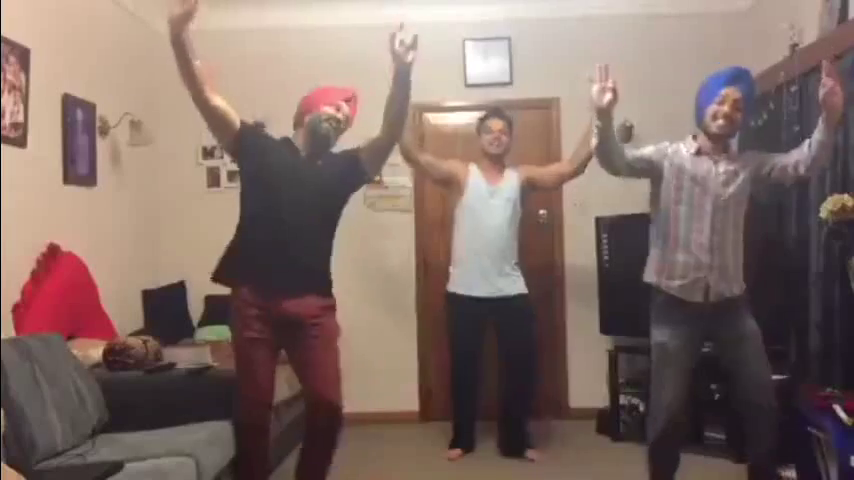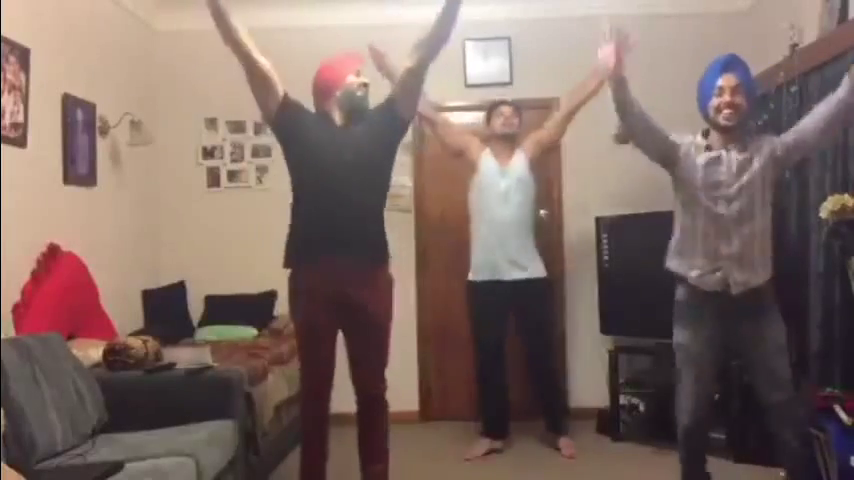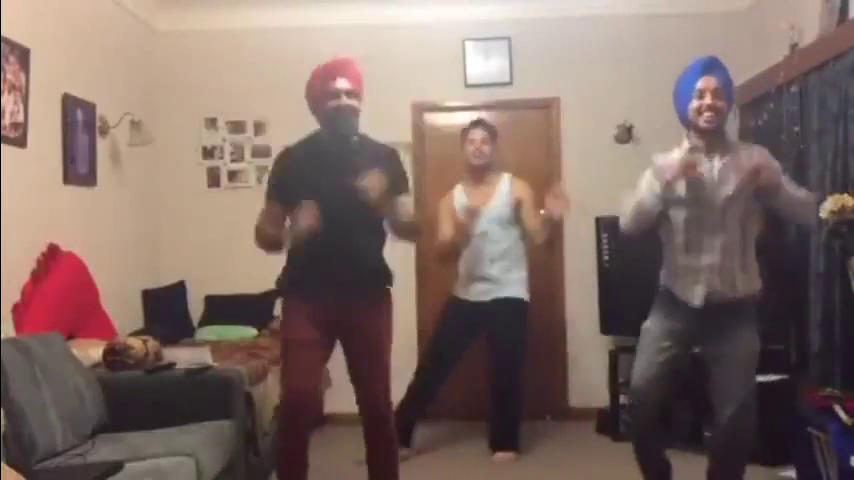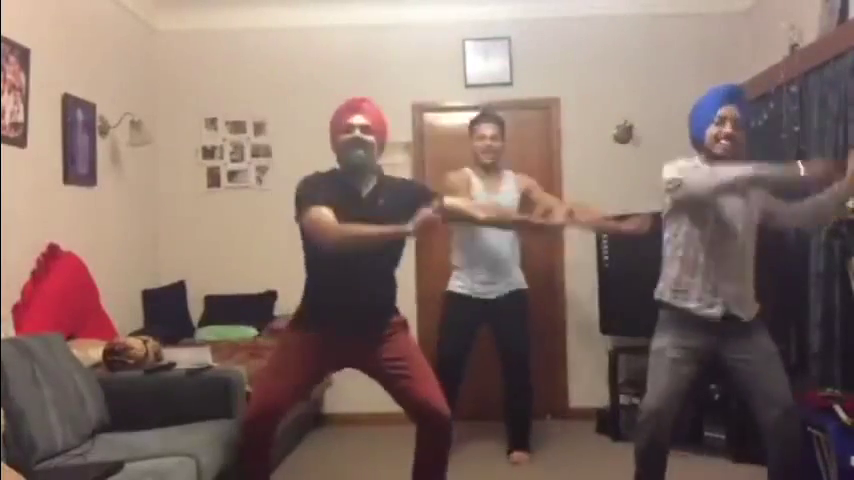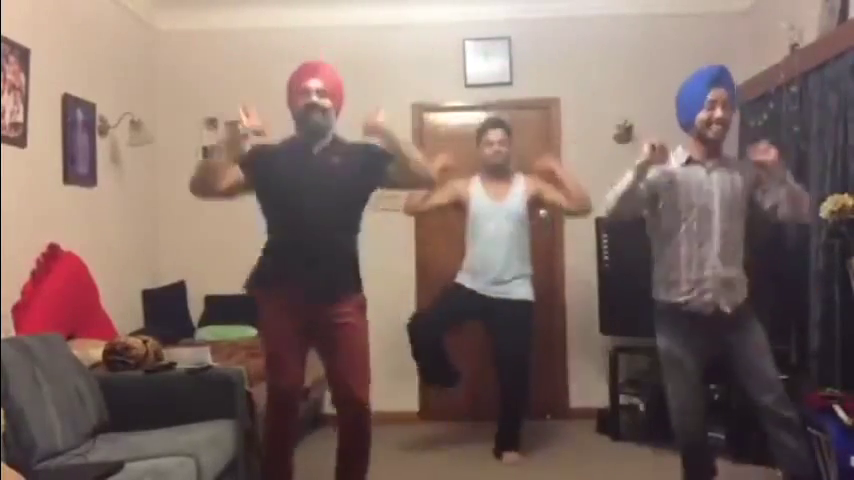
dt=1s
person 1, frame 1
left shoulder: (343, 168)
right shoulder: (259, 150)
left elbow: (390, 134)
right elbow: (207, 98)
left wrist: (402, 73)
left hip: (312, 301)
right hip: (255, 299)
left knee: (327, 403)
right knee: (253, 407)
person 1, frame 2
left shoulder: (382, 125)
right shoulder: (299, 126)
left elbow: (420, 60)
right elbow: (252, 60)
left hip: (370, 277)
right hip: (313, 277)
left knee: (371, 389)
right knee: (315, 390)
person 1, frame 3
left shoulder: (382, 157)
right shoulder: (292, 160)
left elbow: (410, 229)
right elbow: (264, 235)
left wrist: (382, 202)
right wrist: (289, 233)
left hip: (368, 296)
right hip: (306, 298)
left knee: (377, 406)
right knee: (296, 404)
person 1, frame 4
left shoulder: (405, 191)
right shoulder: (314, 189)
left elbow: (476, 213)
right elbow: (329, 236)
left wrist: (539, 222)
right wrist: (405, 229)
left hip: (381, 328)
right hip: (316, 328)
left knee: (436, 415)
right knee: (259, 416)
person 1, frame 5
left shoulder: (361, 157)
right shoulder: (268, 158)
left elbow: (427, 178)
right elbow: (203, 186)
left wrist: (390, 139)
right wrist: (233, 138)
left hip: (341, 299)
right hip: (281, 296)
left knee: (355, 401)
right knee: (283, 395)
person 2, frame 1
left shoulder: (748, 165)
right shoulder: (666, 157)
left elbow: (804, 162)
right elbow: (616, 162)
left wrist: (829, 117)
right wrist: (604, 116)
left hip: (730, 301)
right hip: (675, 301)
left knee: (761, 400)
right knee: (668, 409)
person 2, frame 2
left shoulder: (769, 150)
right shoulder: (680, 153)
right elbow: (636, 126)
right wrist: (617, 77)
left hip: (753, 296)
right hip: (697, 297)
left knee: (782, 401)
right knee: (693, 409)
person 2, frame 3
left shoulder: (754, 160)
right shoulder: (666, 164)
left elbow: (807, 212)
right elbow: (630, 223)
left wrist: (774, 184)
right wrist: (669, 181)
left hip: (734, 306)
right hip: (676, 302)
left knee: (736, 413)
right knee: (643, 391)
person 2, frame 4
left shoulder: (753, 189)
right shoulder: (679, 175)
left elbow: (798, 217)
right elbow: (717, 181)
right wrist: (794, 172)
left hip: (739, 319)
right hip: (684, 317)
left knee: (781, 411)
right knee: (656, 413)
person 2, frame 5
left shoulder: (744, 171)
right shoulder: (661, 171)
left elbow: (797, 212)
right elbow: (614, 210)
left wrist: (777, 174)
right wrist: (639, 170)
left hip: (734, 311)
right hip: (679, 312)
left knee: (776, 404)
right knee: (687, 418)
person 3, frame 1
left shoulder: (522, 176)
right shoulder: (460, 173)
left elbow: (573, 167)
right elbow: (414, 156)
left hip: (510, 289)
right hip: (464, 290)
left knee: (522, 363)
right knee: (463, 366)
left ankle: (515, 440)
right ankle: (462, 439)
person 3, frame 2
left shoulder: (531, 150)
right shoulder: (474, 152)
left elbow: (567, 110)
right elbow: (430, 115)
left wrist: (602, 73)
right wrist: (393, 74)
left hip: (529, 275)
right hip: (484, 277)
left knee: (541, 354)
right knee: (488, 358)
left ankle: (560, 430)
right ankle: (493, 432)
person 3, frame 3
left shoulder: (516, 188)
right shoulder: (451, 198)
left elbow: (540, 238)
right elbow: (445, 251)
left wrist: (552, 219)
right wrist: (463, 226)
left hip: (508, 295)
right hip: (466, 295)
left knee: (506, 371)
right knee: (432, 364)
left ankle: (505, 442)
right ankle: (400, 437)
person 3, frame 4
left shoulder: (520, 182)
right shoulder: (458, 180)
left elbow: (568, 211)
left wrist: (618, 226)
right wrist: (542, 217)
left hip: (509, 290)
right hip: (464, 291)
left knee: (517, 368)
right knee: (447, 367)
left ankle: (518, 442)
person 3, frame 5
left shoulder: (530, 185)
right shoulder: (463, 187)
left elbow: (580, 206)
right elbow: (414, 207)
left wrist: (559, 172)
left hip: (515, 294)
right hip: (470, 286)
left knee: (514, 370)
right knee: (421, 328)
left ankle: (507, 442)
right ankle: (443, 376)
